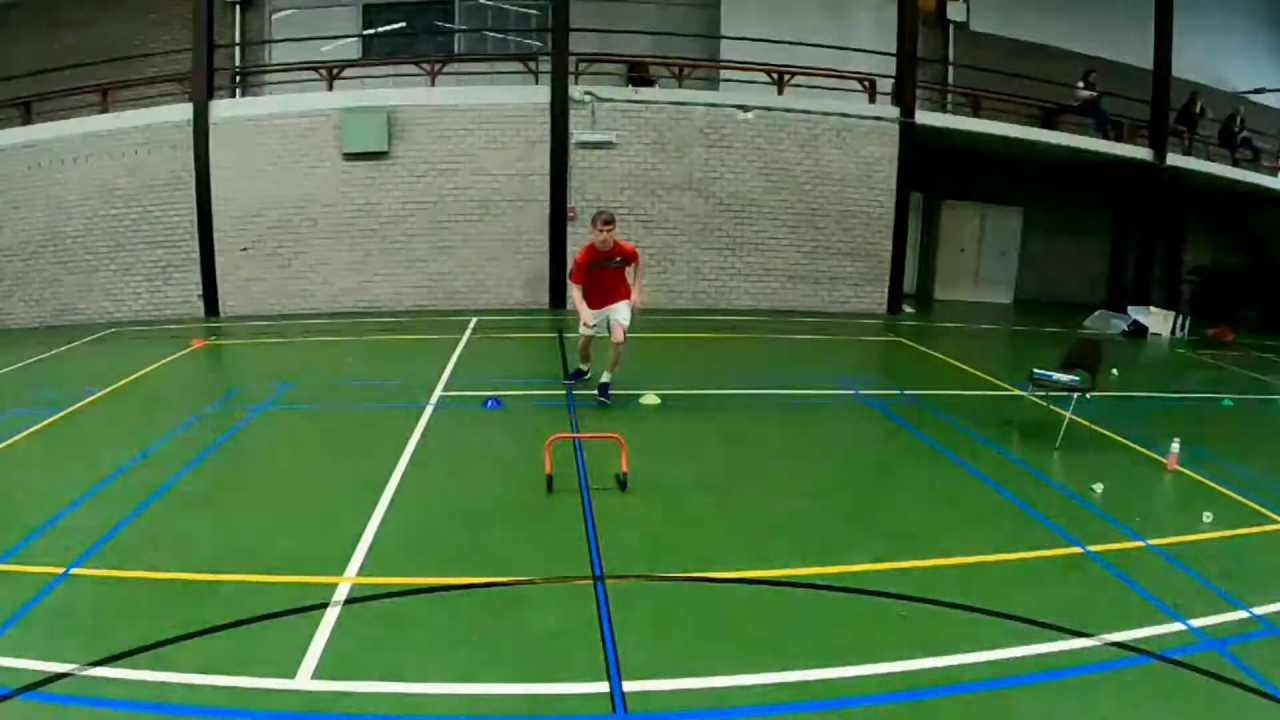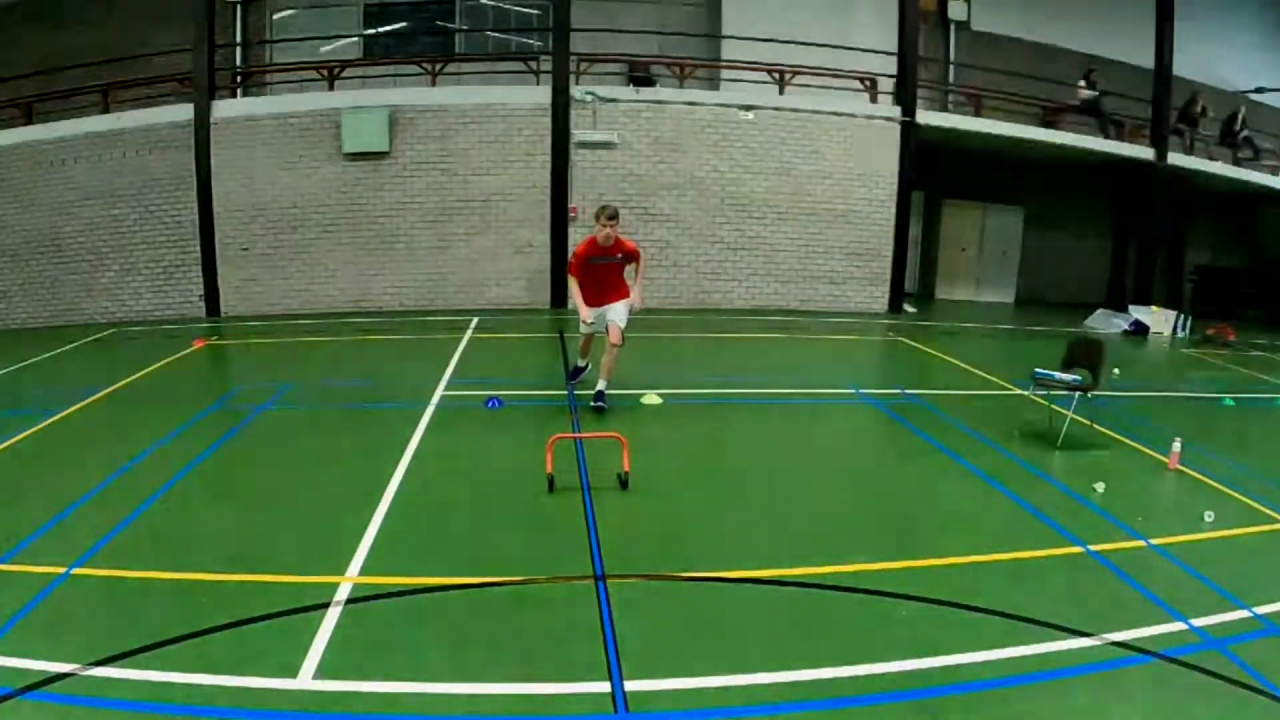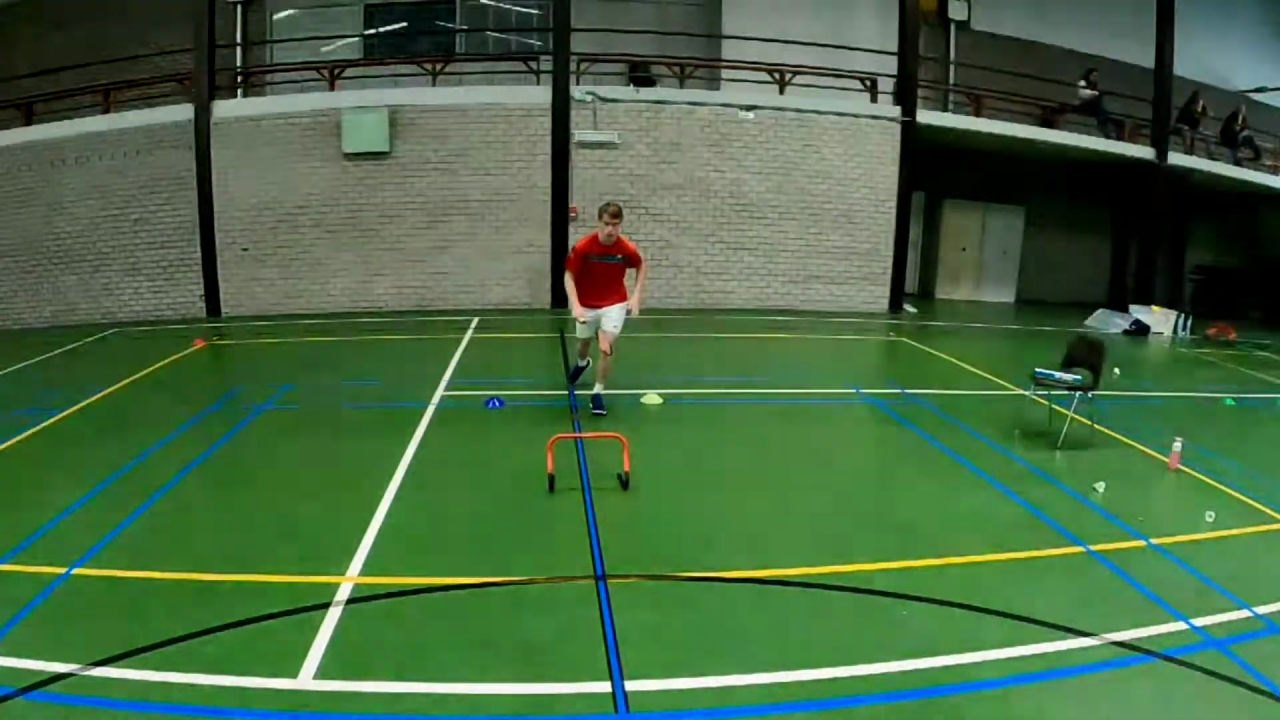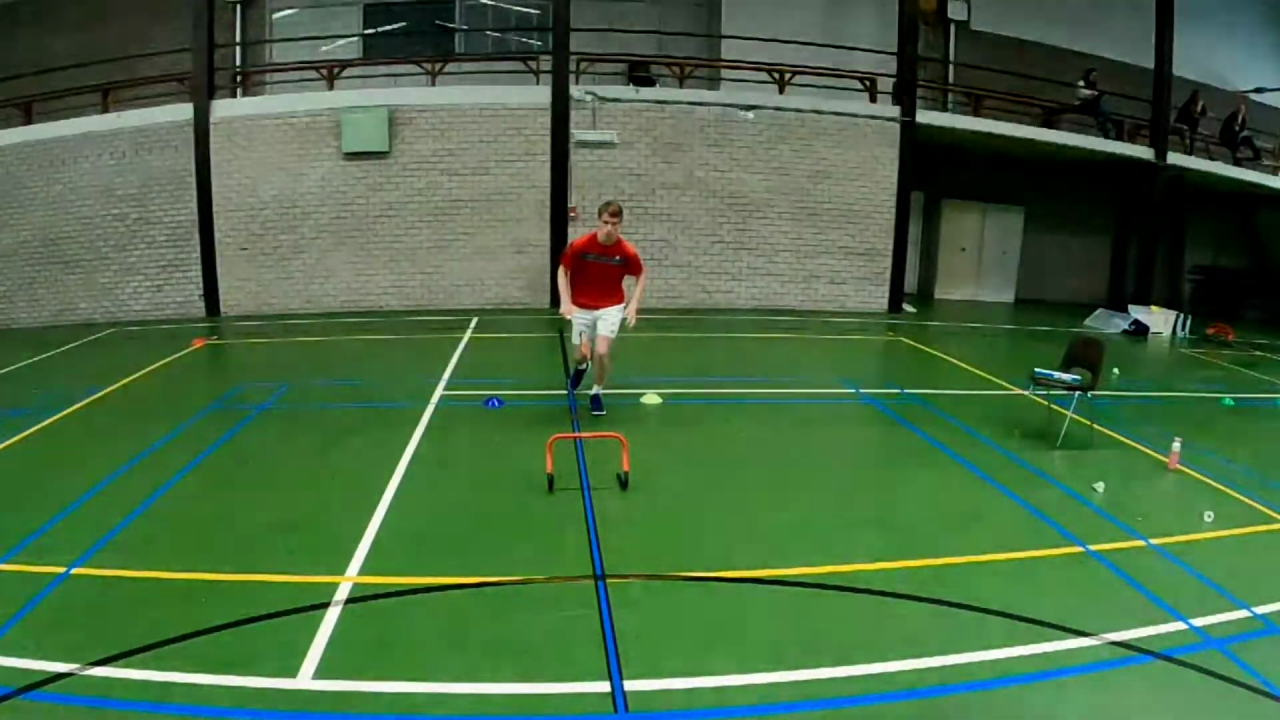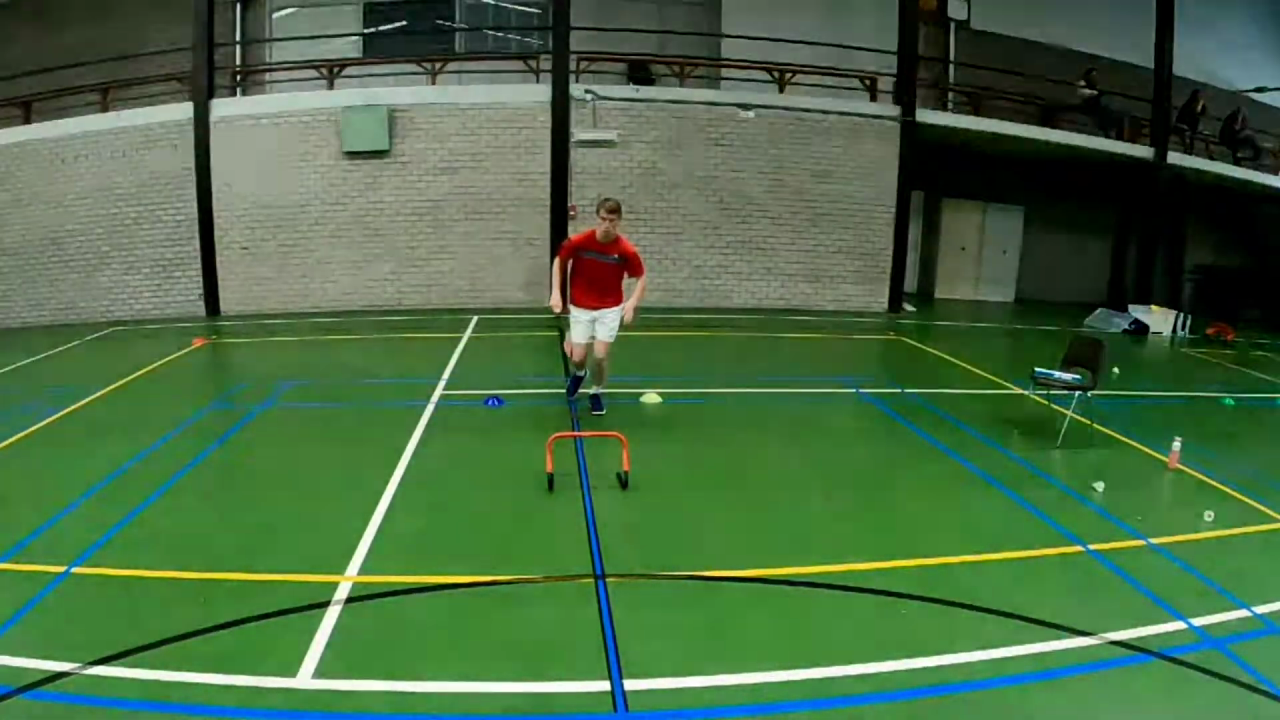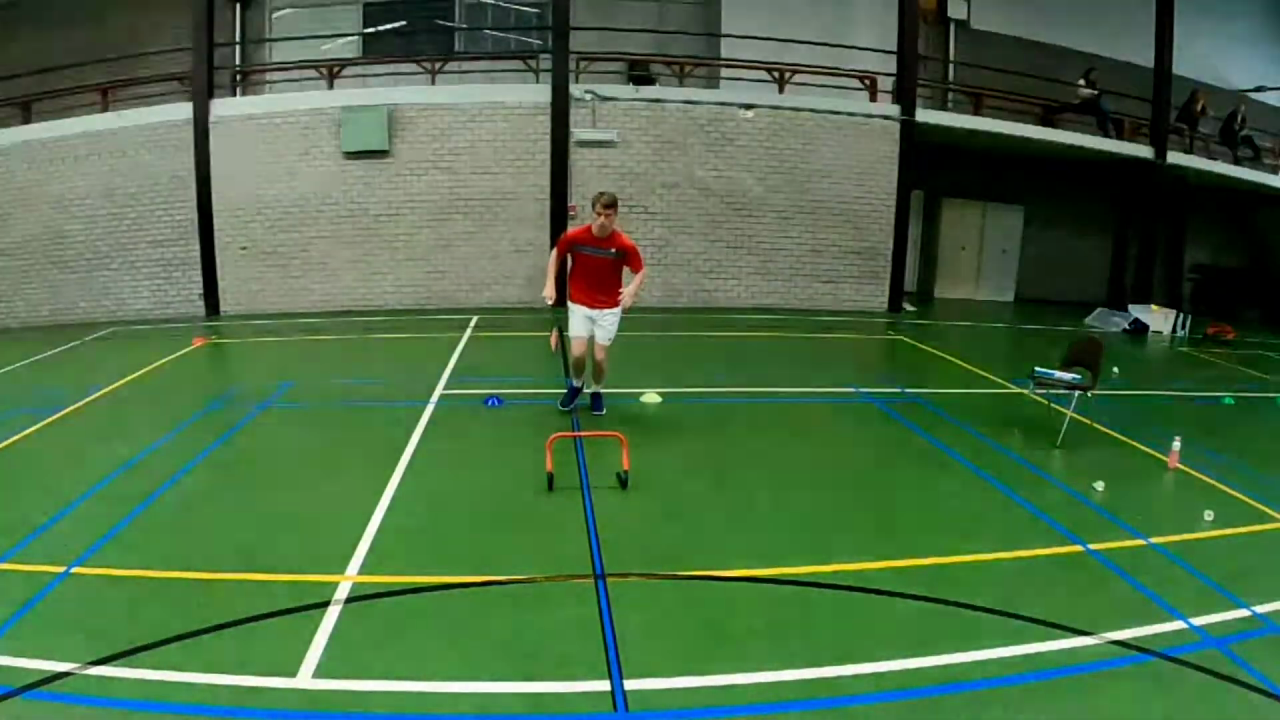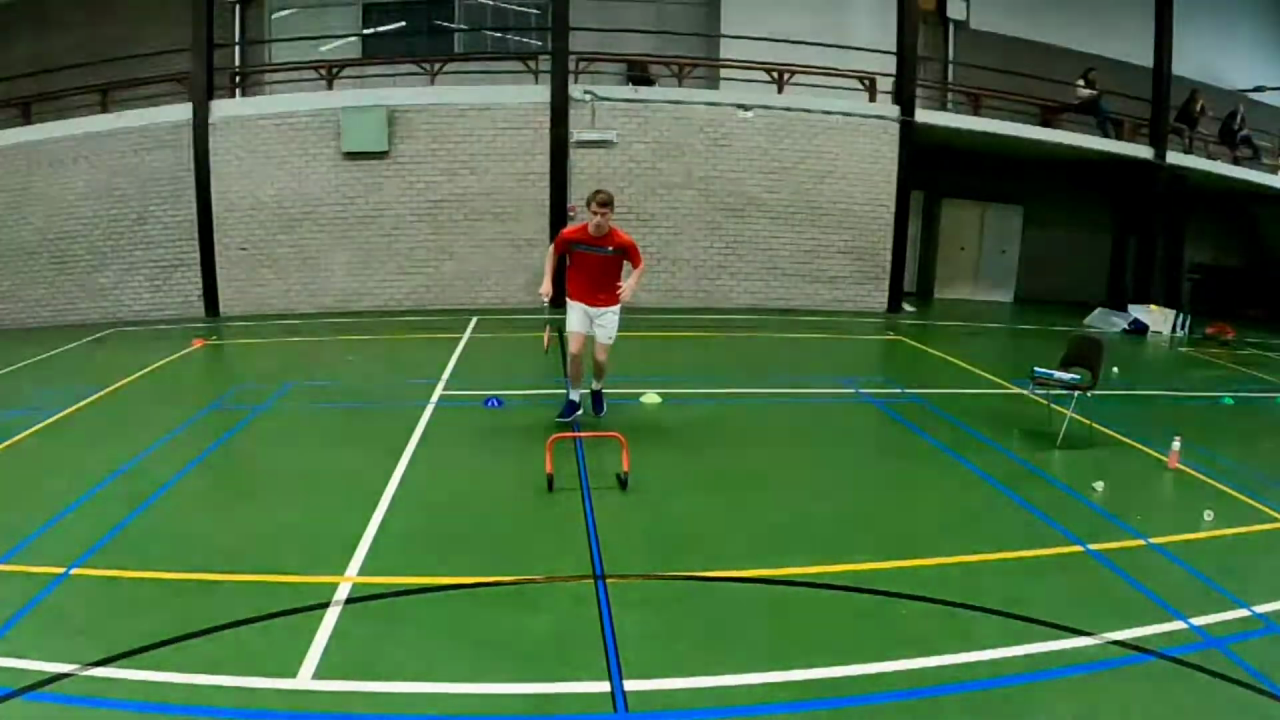
dt=0.7s
person 1, frame 1
left shoulder: (626, 250)
right shoulder: (583, 257)
left elbow: (638, 263)
right elbow: (576, 288)
left wrist: (636, 290)
right wrist: (583, 313)
left hip: (620, 301)
right hip: (593, 304)
left knee: (619, 339)
right knee: (584, 340)
left ankle: (606, 381)
right ankle: (584, 369)
person 1, frame 2
left shoulder: (627, 247)
right shoulder: (582, 251)
left elbow: (640, 261)
right elbow: (573, 281)
left wrist: (636, 290)
right wrist: (582, 308)
left hip: (618, 300)
right hip: (590, 303)
left knee: (614, 342)
right knee: (586, 338)
left ankle: (600, 390)
right ankle: (582, 365)
person 1, frame 3
left shoulder: (628, 249)
right shoulder: (582, 247)
left elbow: (641, 267)
right elbow: (569, 276)
left wrist: (636, 296)
right wrist: (575, 305)
left hip: (615, 305)
right hip: (586, 305)
left knee: (606, 348)
right knee: (584, 344)
left ankle: (597, 393)
right ankle: (582, 363)
person 1, frame 4
left shoulder: (627, 252)
right shoulder: (580, 246)
left elbow: (641, 275)
right elbow: (563, 270)
left wrist: (634, 304)
right wrist: (565, 301)
left hip: (611, 307)
right hip: (582, 307)
left knee: (602, 352)
right knee: (581, 355)
left ankle: (596, 393)
right ankle: (581, 367)
person 1, frame 5
left shoulder: (626, 250)
right shoulder: (577, 242)
left elbow: (641, 277)
right elbow: (559, 261)
left wrist: (632, 302)
right wrist: (555, 294)
left hip: (610, 309)
right hip: (580, 307)
left knee: (600, 356)
right knee: (577, 358)
left ankle: (596, 393)
right ankle: (579, 374)
person 1, frame 6
left shoulder: (625, 245)
right shoulder: (574, 237)
left elbow: (640, 271)
right elbow: (555, 254)
left wrist: (632, 289)
right wrist: (550, 284)
left hip: (609, 308)
right hip: (579, 304)
left knee: (600, 357)
right knee: (578, 354)
left ankle: (596, 392)
right ankle: (576, 385)
person 1, frame 7
left shoulder: (623, 242)
right shoulder: (569, 235)
left elbow: (639, 265)
right elbow: (553, 251)
left wrist: (631, 283)
right wrist: (547, 280)
left hip: (608, 306)
right hip: (577, 302)
left knee: (600, 358)
right knee: (574, 352)
left ankle: (597, 390)
right ankle: (574, 400)
